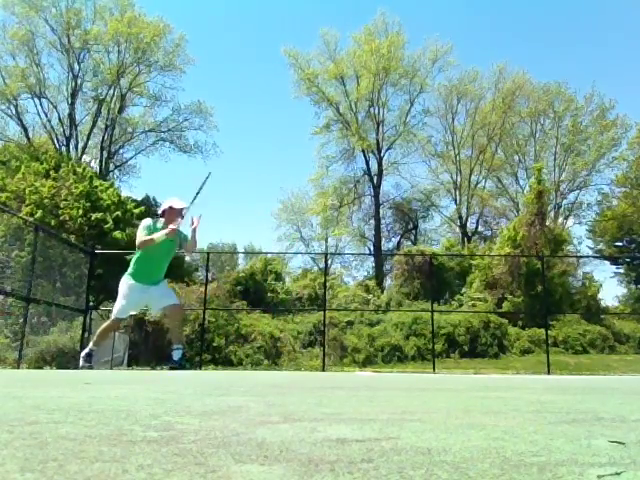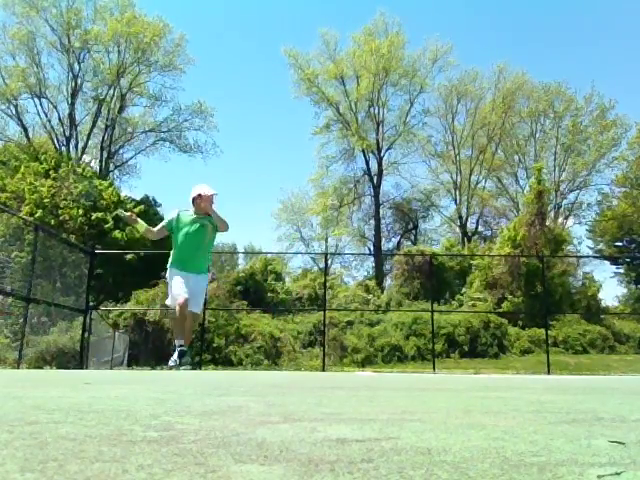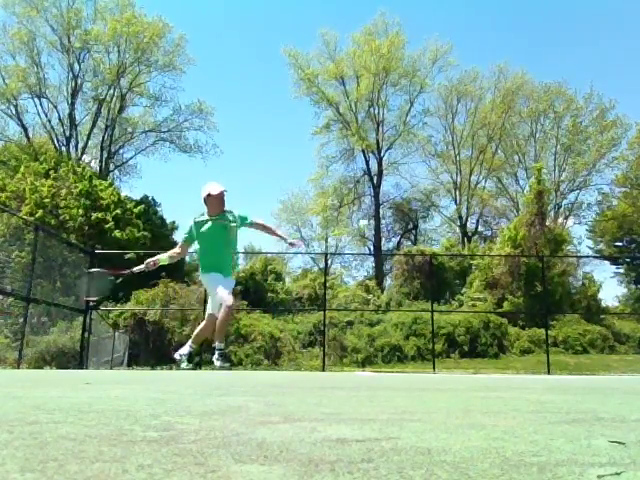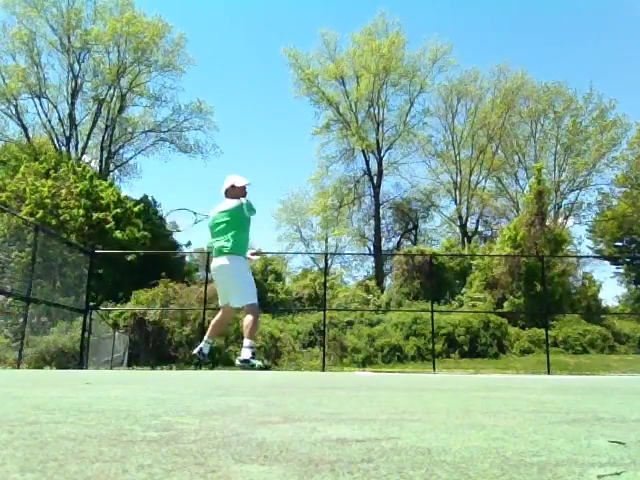
dt=0.4s
person 1, frame 1
left shoulder: (178, 235)
right shoulder: (149, 224)
left elbow: (190, 250)
right elbow: (140, 244)
left wrist: (194, 230)
right wrist: (166, 233)
left hip: (157, 284)
right hip: (133, 282)
left knee: (176, 311)
right knee: (116, 321)
left ankle: (177, 357)
right ankle: (88, 352)
person 1, frame 2
left shoulder: (213, 221)
right shoulder: (178, 217)
left elbow: (225, 228)
right elbow: (153, 234)
left wrist: (211, 210)
right wrist: (136, 221)
left hip: (200, 276)
right hip: (178, 272)
left knee: (194, 317)
right knee: (183, 303)
left ankle: (176, 356)
right ankle: (180, 349)
person 1, frame 3
left shoulder: (233, 218)
right shoulder: (196, 224)
left elbow: (259, 225)
right elbow: (179, 252)
left wrist: (284, 238)
right wrist: (159, 259)
left hip: (227, 276)
right hip: (211, 274)
left knee: (211, 321)
right knee: (228, 304)
left ankle: (184, 352)
right ankle: (219, 353)
person 1, frame 4
left shoulder: (214, 214)
right shoulder: (242, 204)
right elbow: (250, 209)
left wrist: (245, 254)
left hip: (218, 263)
right hip: (234, 262)
left knee: (227, 309)
right knee: (252, 308)
left ankle: (203, 349)
right ankle: (246, 355)
